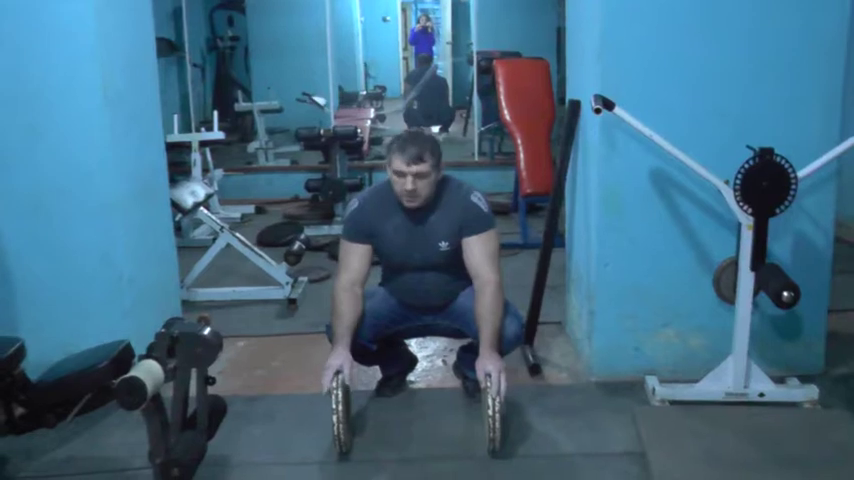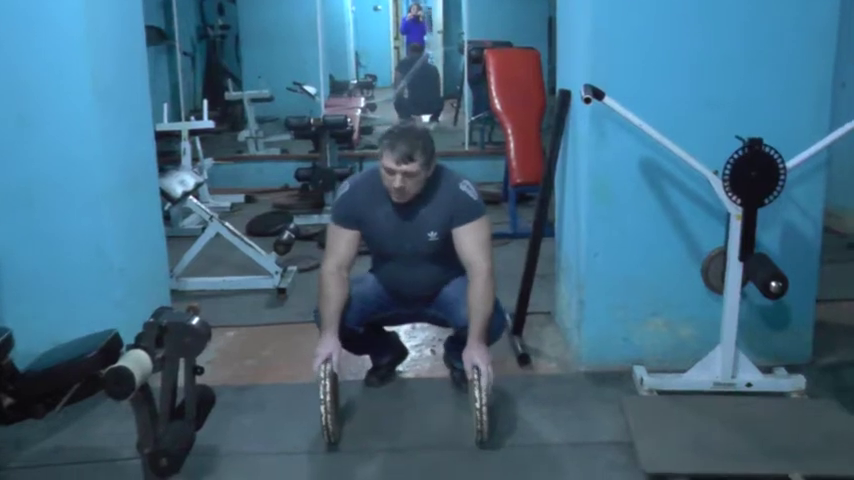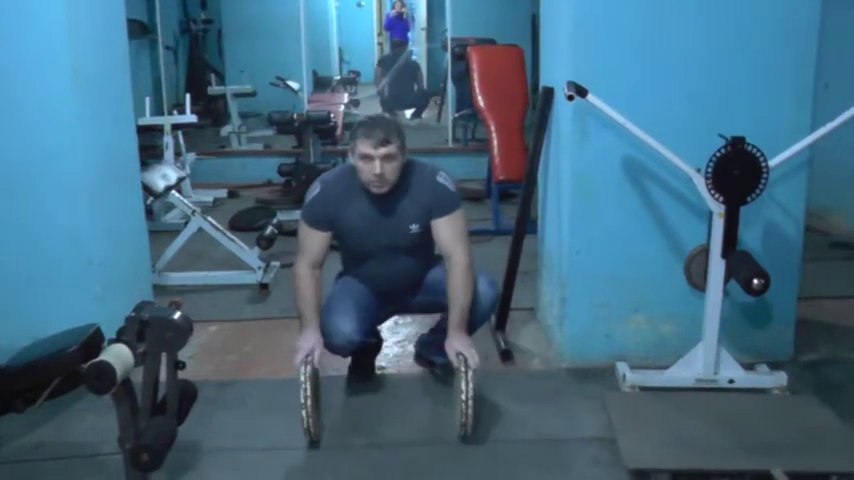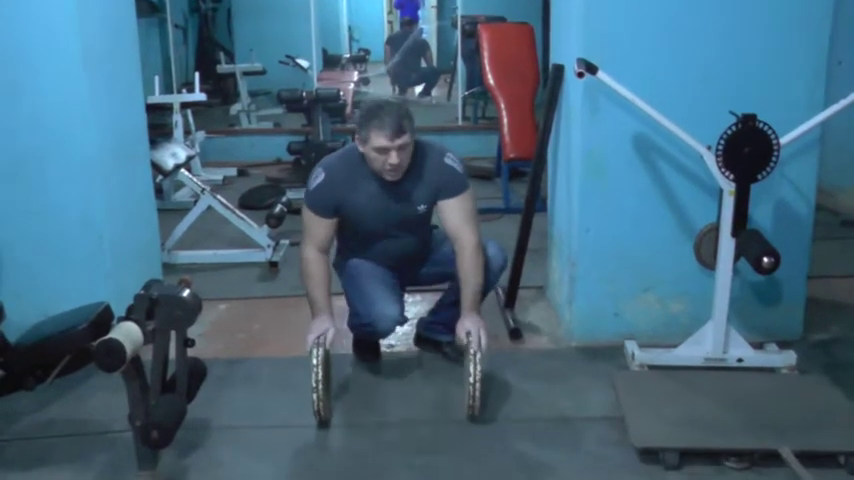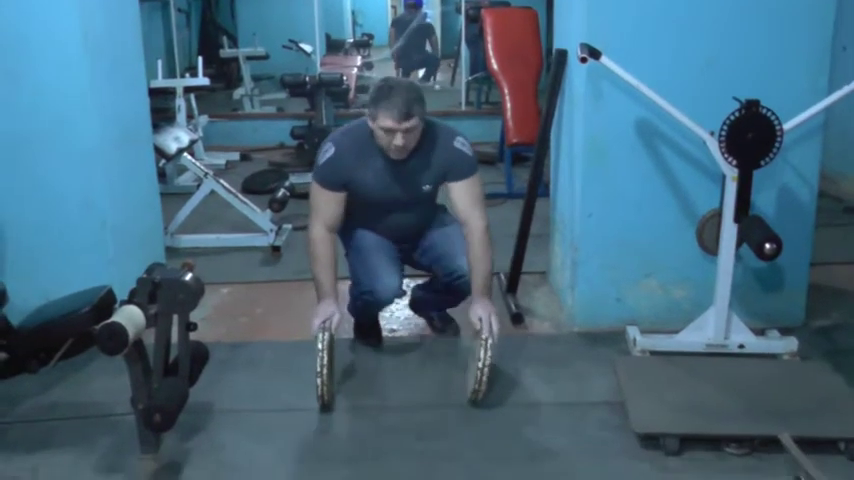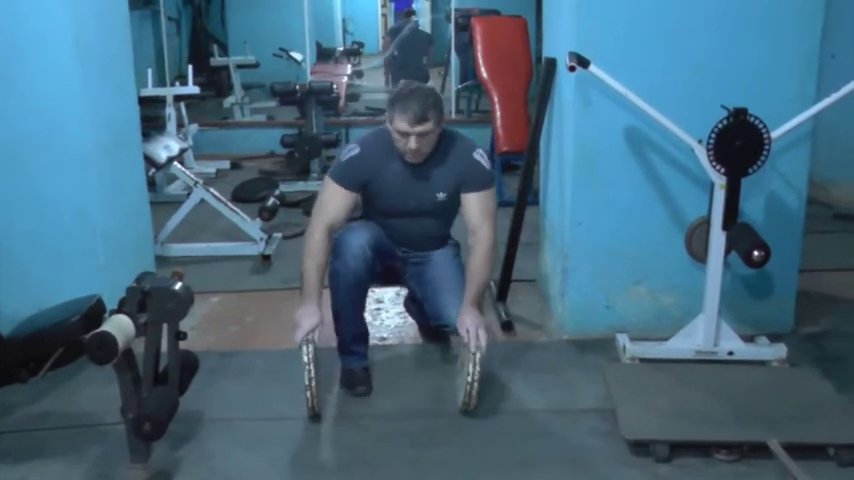
dt=0.5s
person 1, frame 1
left shoulder: (468, 203)
right shoulder: (364, 207)
left elbow: (487, 279)
right elbow: (349, 282)
left wrist: (488, 350)
right wrist: (340, 347)
left hip: (458, 298)
right hip: (397, 301)
left knee: (509, 331)
right knee: (344, 331)
left ankle: (468, 365)
right ankle: (396, 364)
person 1, frame 2
left shoulder: (459, 193)
right shoulder: (355, 192)
left elbow: (480, 268)
right elbow: (335, 267)
left wrist: (476, 342)
right wrist: (329, 333)
left hip: (447, 286)
right hip: (386, 288)
left knee: (489, 323)
right knee: (331, 315)
left ankle: (458, 357)
right ankle: (386, 353)
person 1, frame 3
left shoulder: (434, 184)
right shoulder: (326, 192)
left elbow: (458, 258)
right elbow: (307, 265)
left wrist: (456, 331)
right wrist: (310, 328)
left hip: (423, 278)
right hip: (361, 284)
left knee: (484, 294)
right knee: (341, 336)
left ankle: (432, 351)
right ankle: (364, 353)
person 1, frame 4
left shoulder: (441, 164)
right shoulder: (330, 176)
left elbow: (466, 240)
right elbow: (314, 250)
left wrist: (469, 312)
right wrist: (322, 314)
left hip: (423, 252)
right hip: (364, 261)
left knee: (492, 257)
right knee: (384, 318)
left ankle: (435, 331)
right ankle: (364, 332)
person 1, frame 5
left shoulder: (450, 146)
right shoulder: (340, 149)
left elbow: (475, 222)
right elbow: (322, 228)
left wrist: (481, 297)
right wrist: (327, 298)
left hip: (427, 227)
right hip: (368, 233)
left knee: (466, 269)
right knee: (383, 288)
left ankle: (428, 303)
right ankle: (364, 317)
person 1, frame 6
left shoulder: (468, 158)
right shoulder: (362, 152)
left elbow: (481, 234)
right elbow: (322, 225)
left wrist: (471, 307)
right wrist: (310, 302)
left hip: (432, 252)
right hip: (379, 245)
left knee: (454, 318)
right knee: (353, 242)
left ankle: (421, 308)
right ankle: (352, 358)
